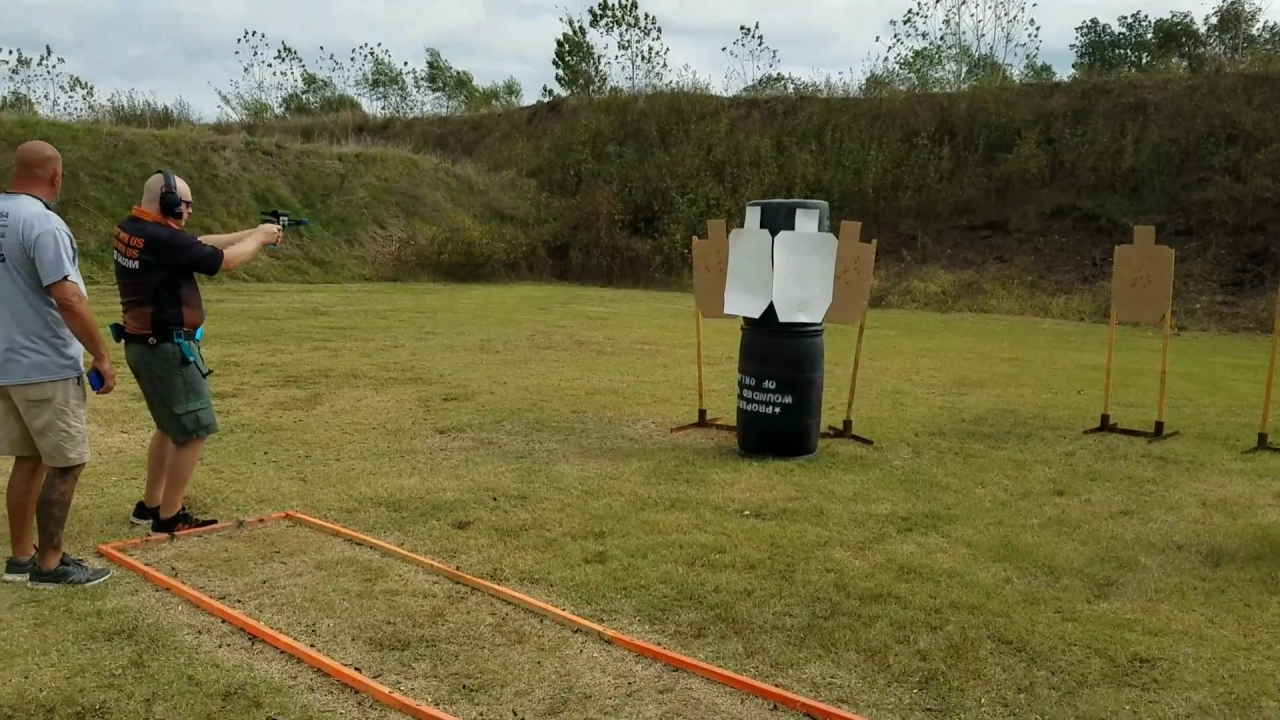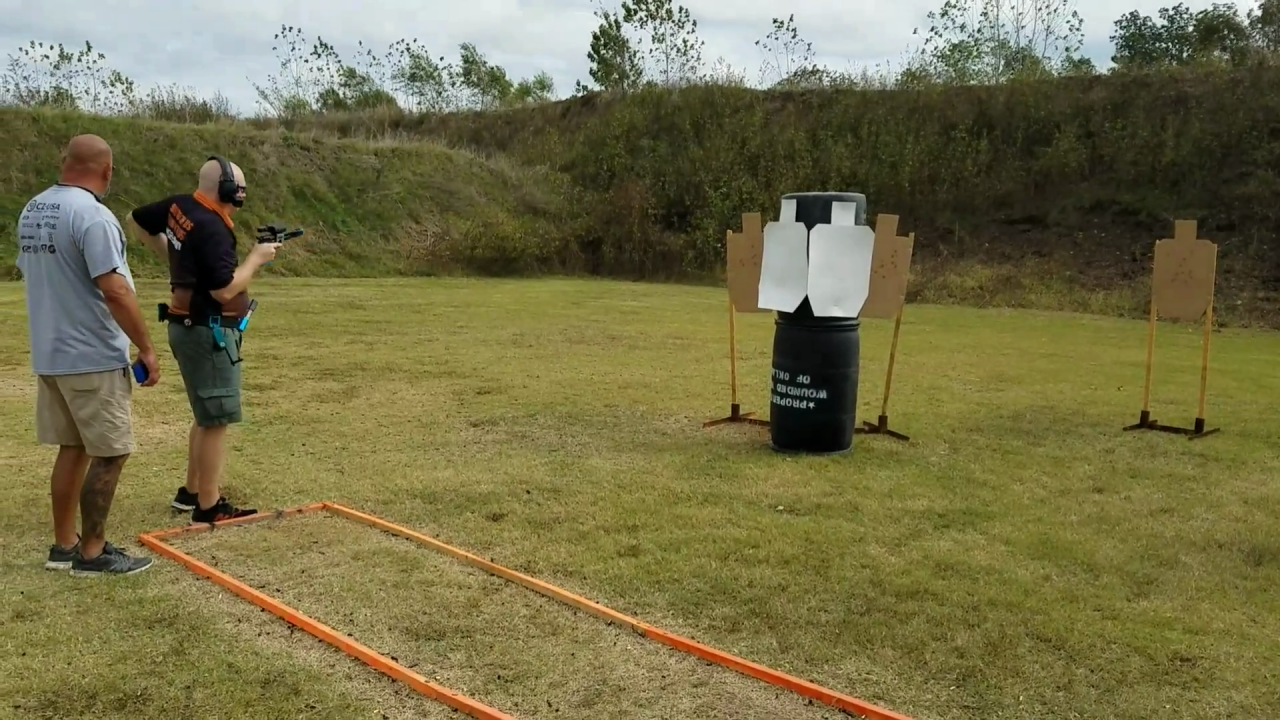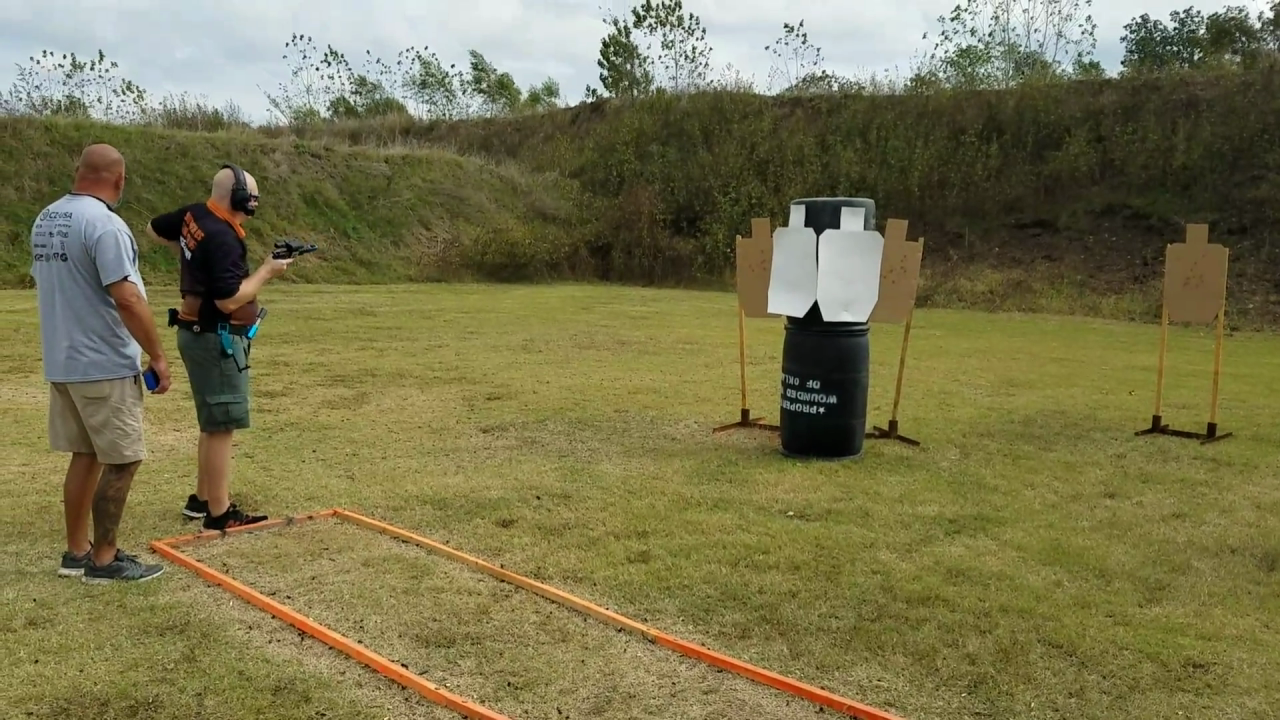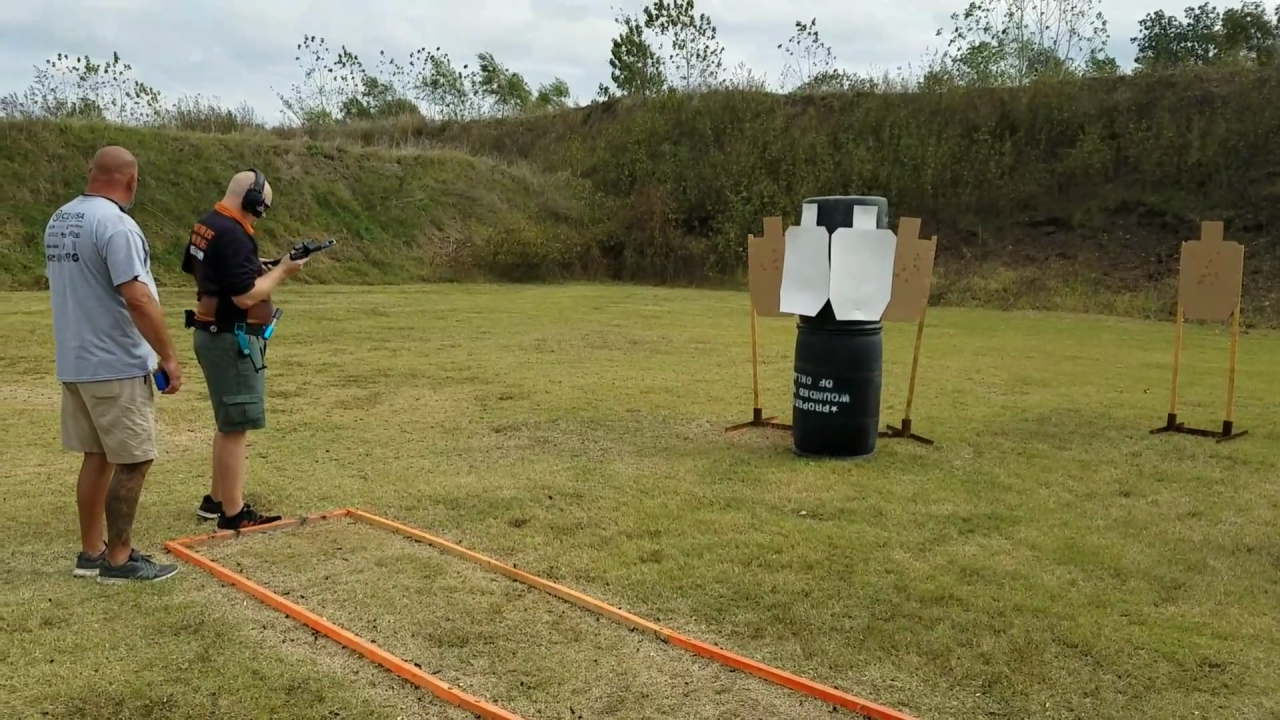
dt=0.5s
person 1, frame 1
right shoulder: (42, 223)
right elbow: (68, 300)
right wrist: (101, 355)
right hip: (46, 368)
right knee: (65, 463)
right ankle: (49, 563)
person 1, frame 2
left shoulder: (32, 210)
right shoulder: (92, 215)
right elbow: (115, 292)
right wrist: (146, 348)
left hip: (51, 355)
right hip: (93, 359)
left knee: (72, 449)
right knee: (109, 453)
left ankle: (64, 544)
right ankle: (92, 552)
person 1, frame 3
left shoulder: (46, 220)
right shoulder: (104, 223)
right elbow: (127, 300)
right wrist: (157, 357)
left hip: (63, 362)
right hip: (105, 366)
left knee: (85, 455)
right knee: (121, 461)
left ankle: (77, 552)
right ankle: (104, 559)
person 1, frame 4
left shoulder: (59, 220)
right shoulder: (115, 224)
right elbow: (138, 300)
right wrist: (168, 357)
left hip: (75, 363)
right hip: (115, 366)
left knee: (98, 456)
right knee: (132, 460)
left ankle: (92, 551)
right ankle: (118, 559)
person 2, frame 1
left shoulder: (130, 228)
right shoulder: (161, 239)
left elbow: (200, 245)
right elbow: (223, 261)
left wrist: (249, 233)
right wrist: (259, 239)
left hip: (144, 344)
right hip: (168, 347)
left knee: (171, 427)
right knee: (194, 431)
left ankle: (150, 505)
right ankle: (169, 516)
person 2, frame 2
left shoulder: (180, 207)
right shoulder: (212, 229)
left elbow: (138, 219)
right elbow: (224, 290)
right wrist: (256, 258)
left hip: (189, 326)
right hip: (207, 331)
left knee: (207, 415)
right knee: (217, 419)
left ankle: (191, 491)
right ankle: (208, 505)
person 2, frame 3
left shoulder: (195, 215)
right shoulder: (222, 239)
left elbow: (155, 228)
right elbow: (229, 300)
right wrist: (267, 271)
left hip: (200, 333)
right hip: (215, 338)
left knee: (213, 423)
right knee: (222, 426)
left ankle: (202, 498)
right ankle: (219, 513)
person 2, frame 4
left shoulder: (206, 224)
right shoulder: (232, 235)
left elbow: (191, 267)
right elbow: (246, 297)
right wrist: (281, 270)
left hip: (214, 334)
right hip: (231, 339)
left knee: (230, 423)
right knee: (236, 426)
left ankle: (216, 499)
right ankle: (233, 513)
